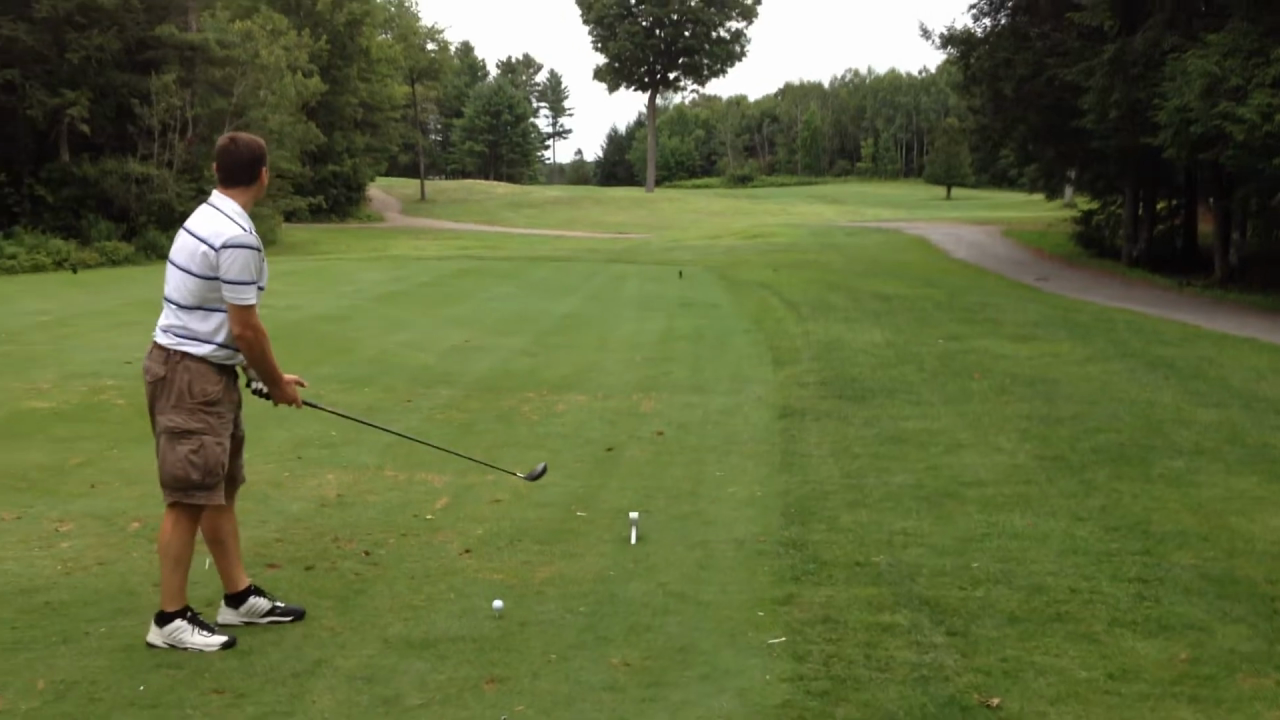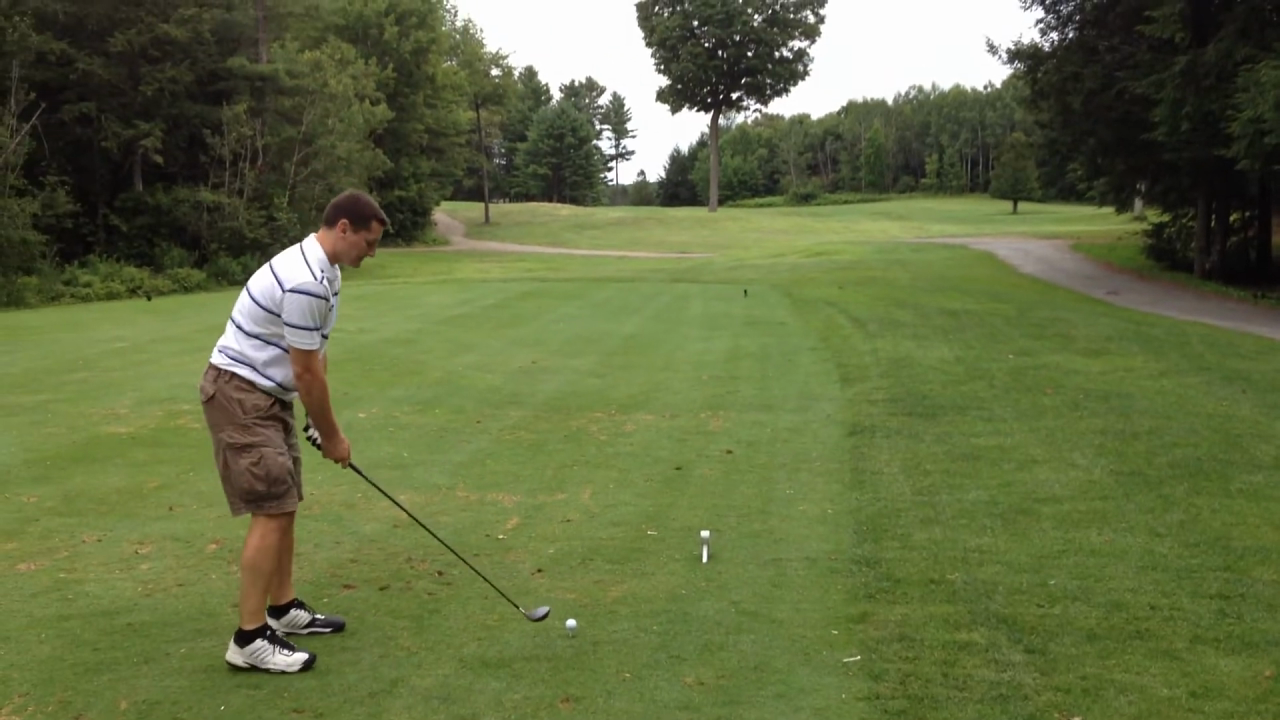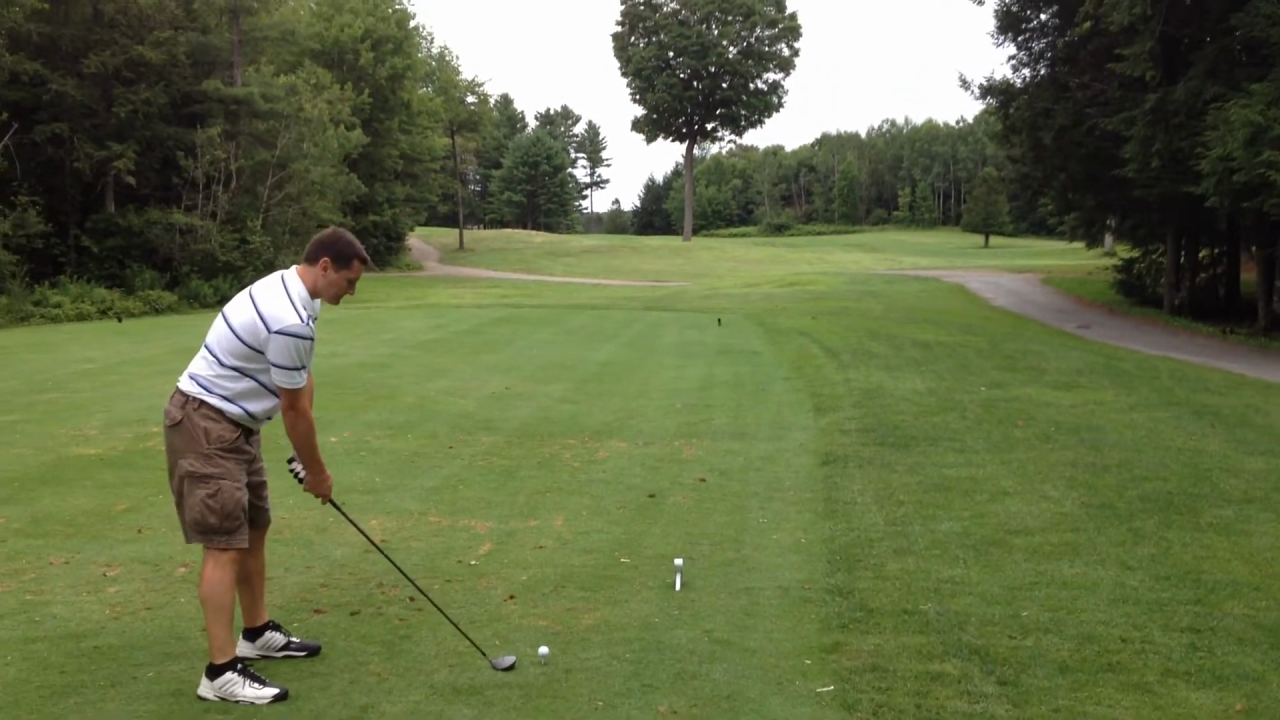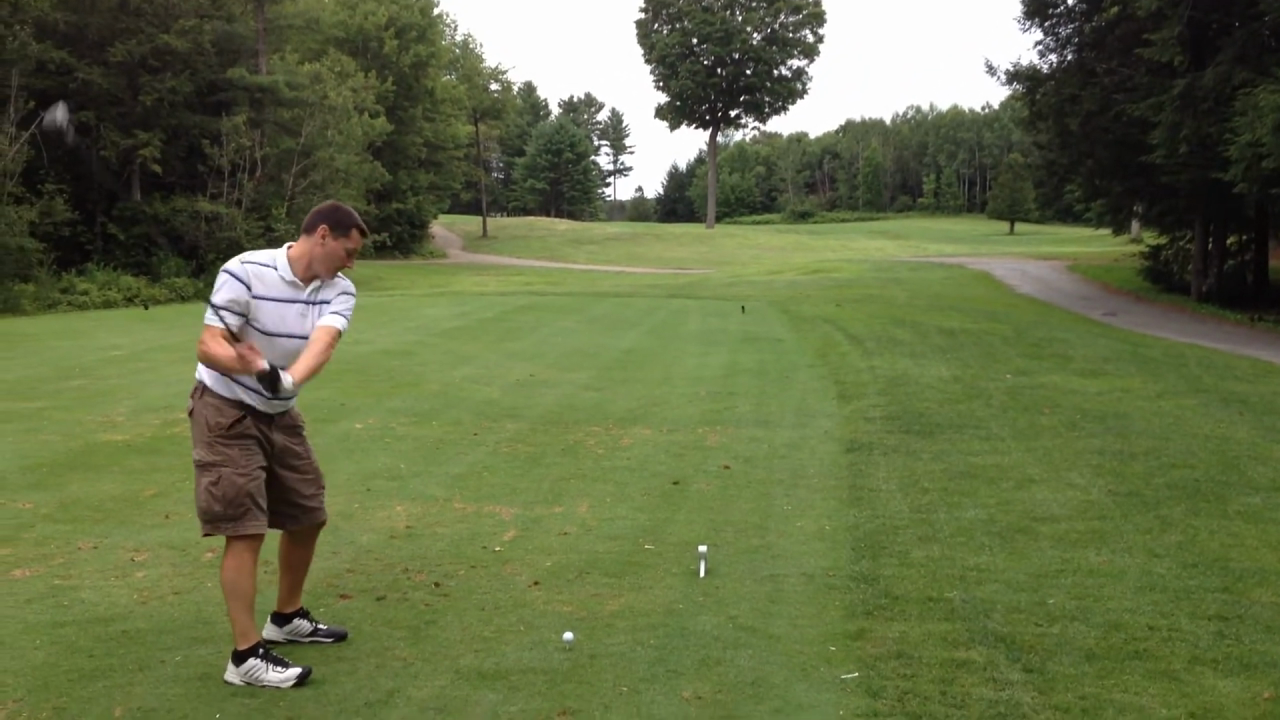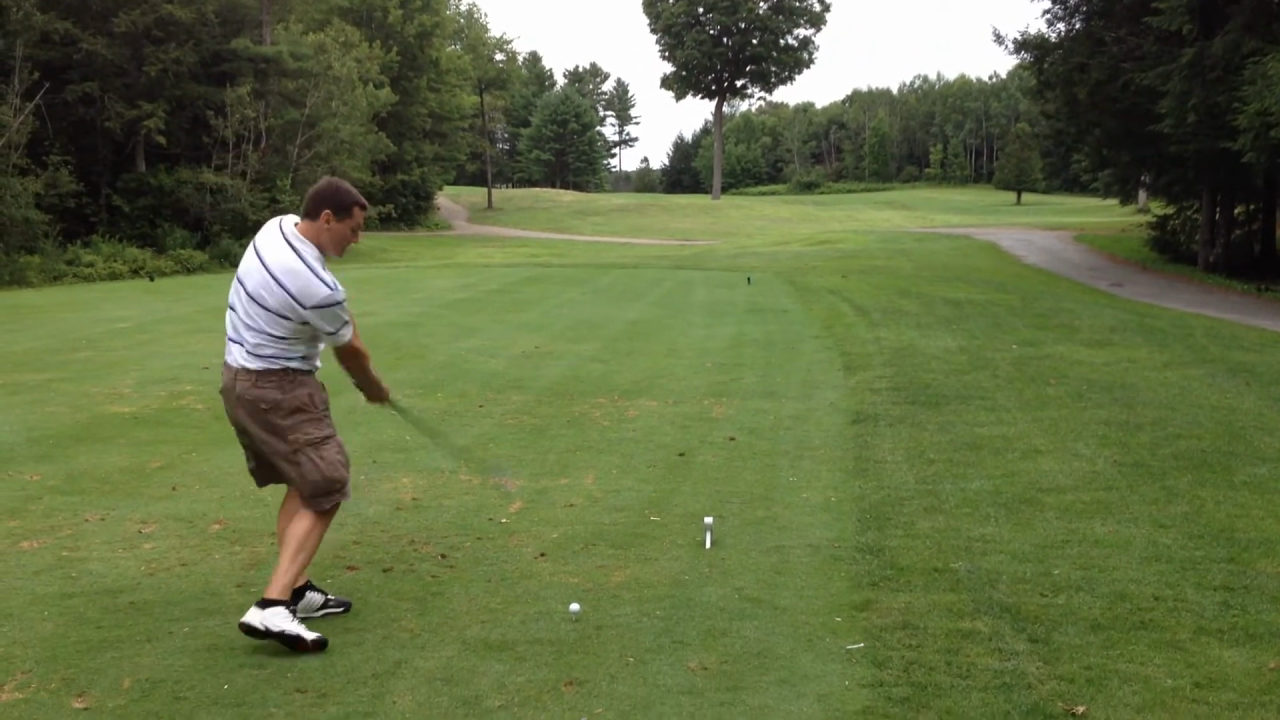
dt=0.7s
person 1, frame 1
left shoulder: (209, 217)
right shoulder: (237, 238)
right elbow: (245, 328)
left wrist: (268, 376)
right wrist: (277, 383)
left hip: (205, 370)
right hip: (190, 373)
left knee: (220, 491)
right knee: (190, 497)
left ankle: (240, 597)
right ankle: (171, 619)
person 1, frame 2
left shoulder: (320, 267)
right shoulder: (306, 283)
left elbow: (312, 358)
right elbow: (306, 372)
left wrist: (324, 426)
right wrist: (331, 436)
left hip: (267, 393)
right hip: (240, 392)
left knee: (282, 507)
right knee: (273, 510)
left ankle: (283, 609)
right ankle: (250, 636)
person 1, frame 3
left shoulder: (289, 288)
right shoulder: (290, 322)
left elbow: (301, 385)
right elbow: (293, 408)
left wrist: (306, 457)
right wrist: (317, 470)
left hip: (232, 422)
right hip: (206, 422)
left knee: (252, 531)
right knee: (225, 544)
left ankle: (258, 632)
right ankle: (221, 671)
person 1, frame 4
left shoulder: (339, 291)
right shoulder: (246, 271)
left elbow: (322, 343)
right elbow: (208, 346)
left wrist: (291, 376)
right wrist: (246, 361)
left hip: (275, 414)
right hip: (225, 411)
left knee: (306, 520)
right knee: (244, 532)
left ankle: (288, 617)
right ankle: (246, 656)
person 1, frame 5
left shoulder: (278, 226)
right shoulder: (320, 289)
right elbow: (348, 349)
right wrist: (373, 386)
left hip: (241, 381)
right hip: (278, 391)
left knee: (301, 486)
right knee: (323, 495)
left ankle: (296, 593)
right ankle: (271, 607)
